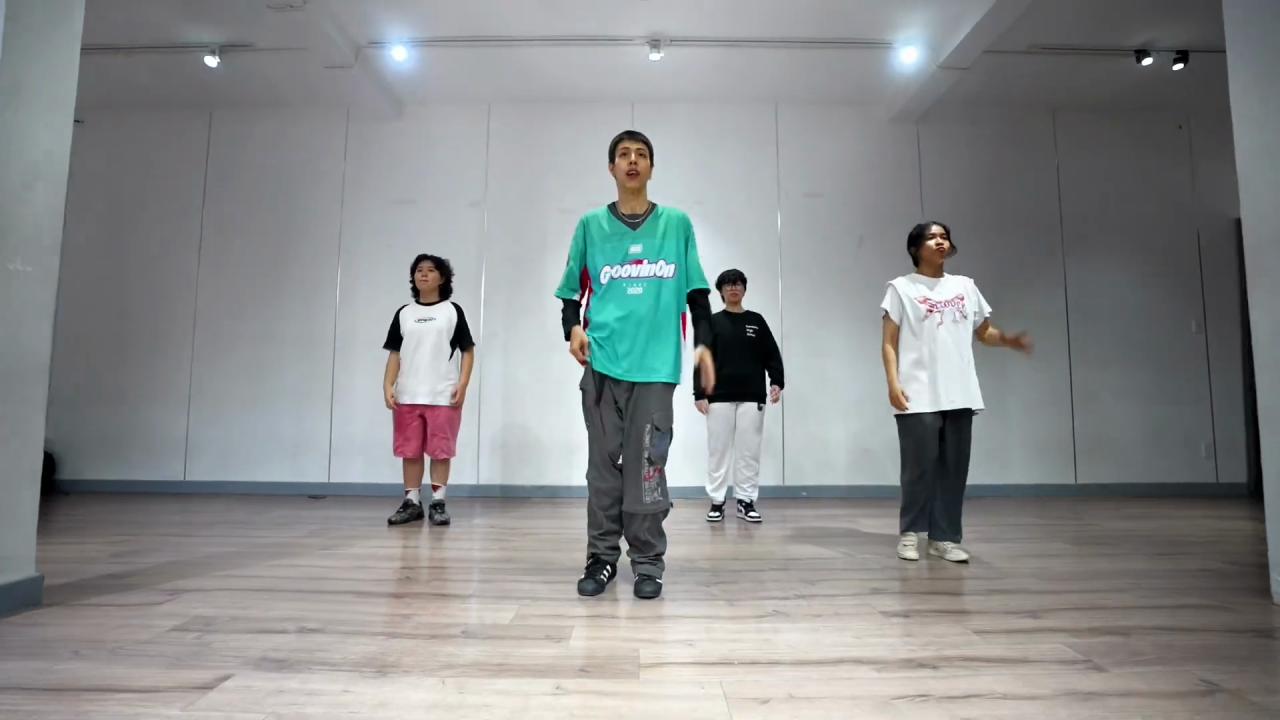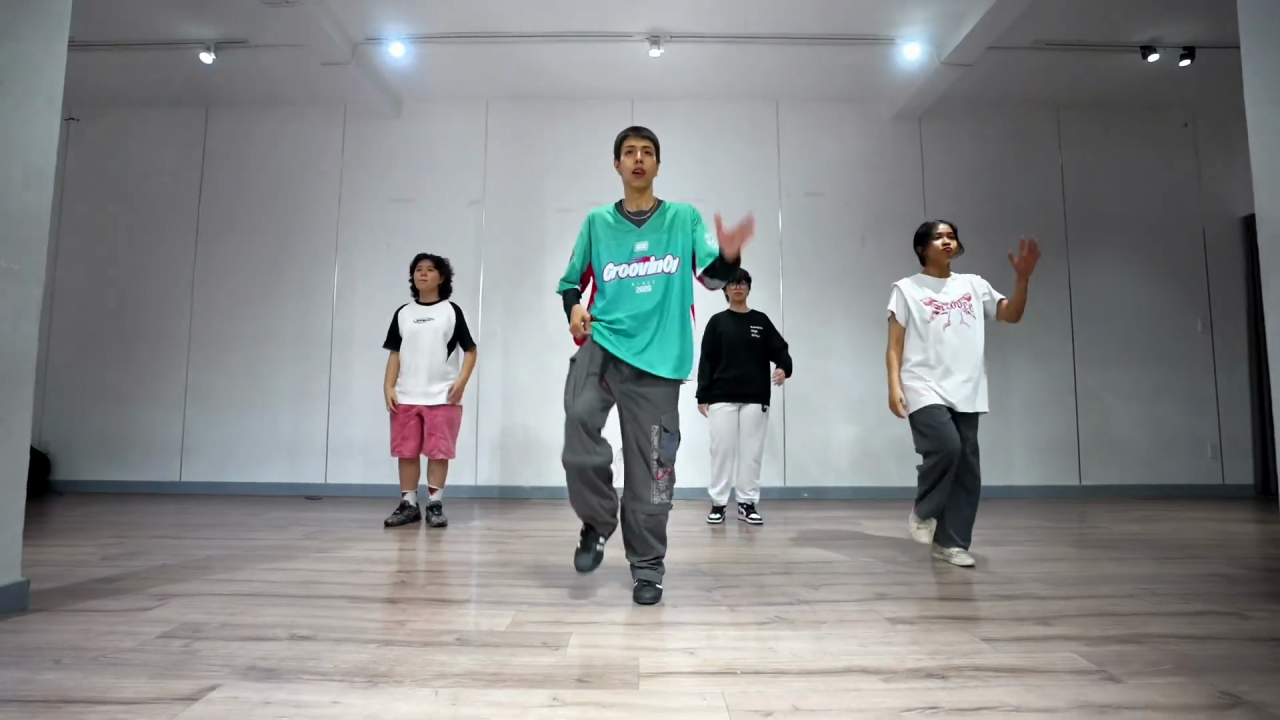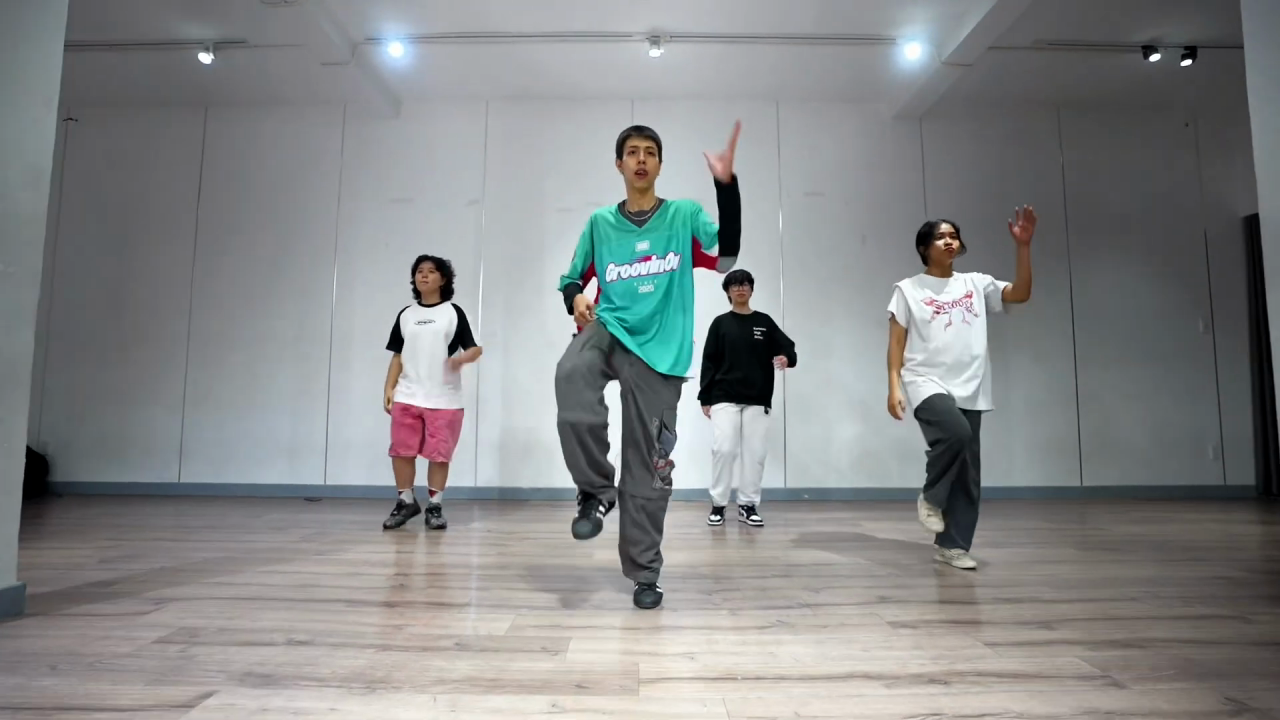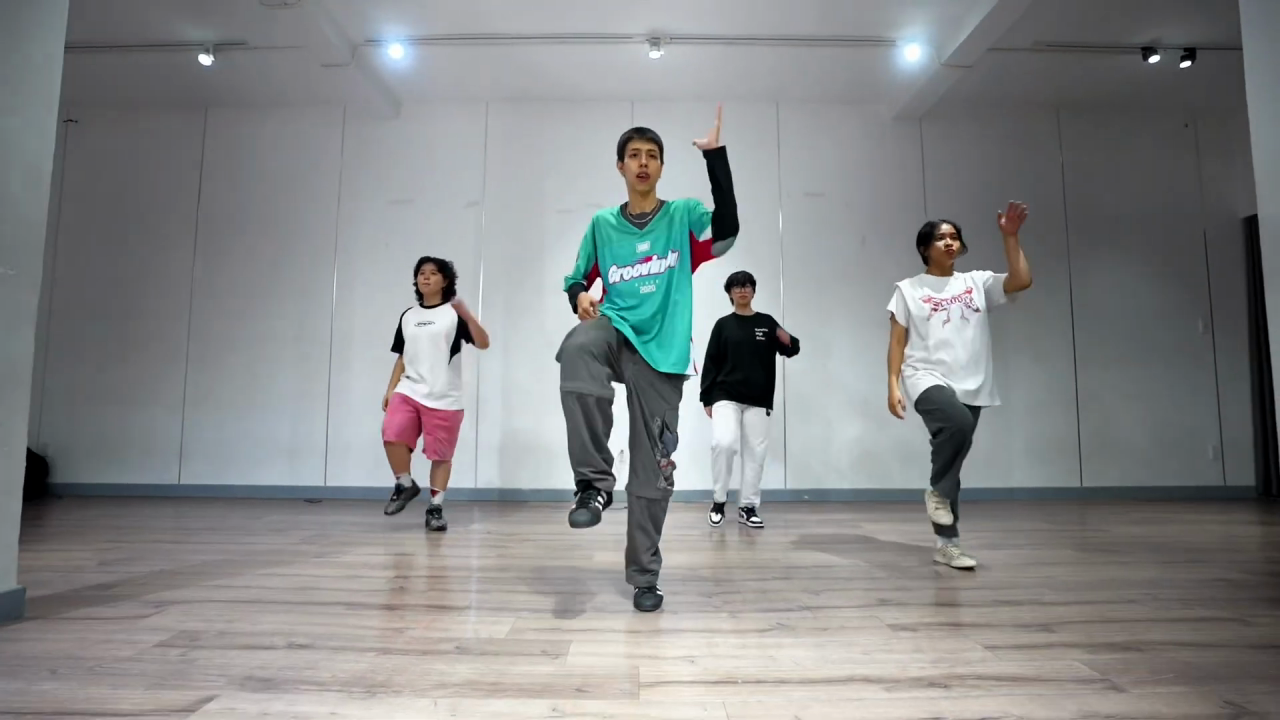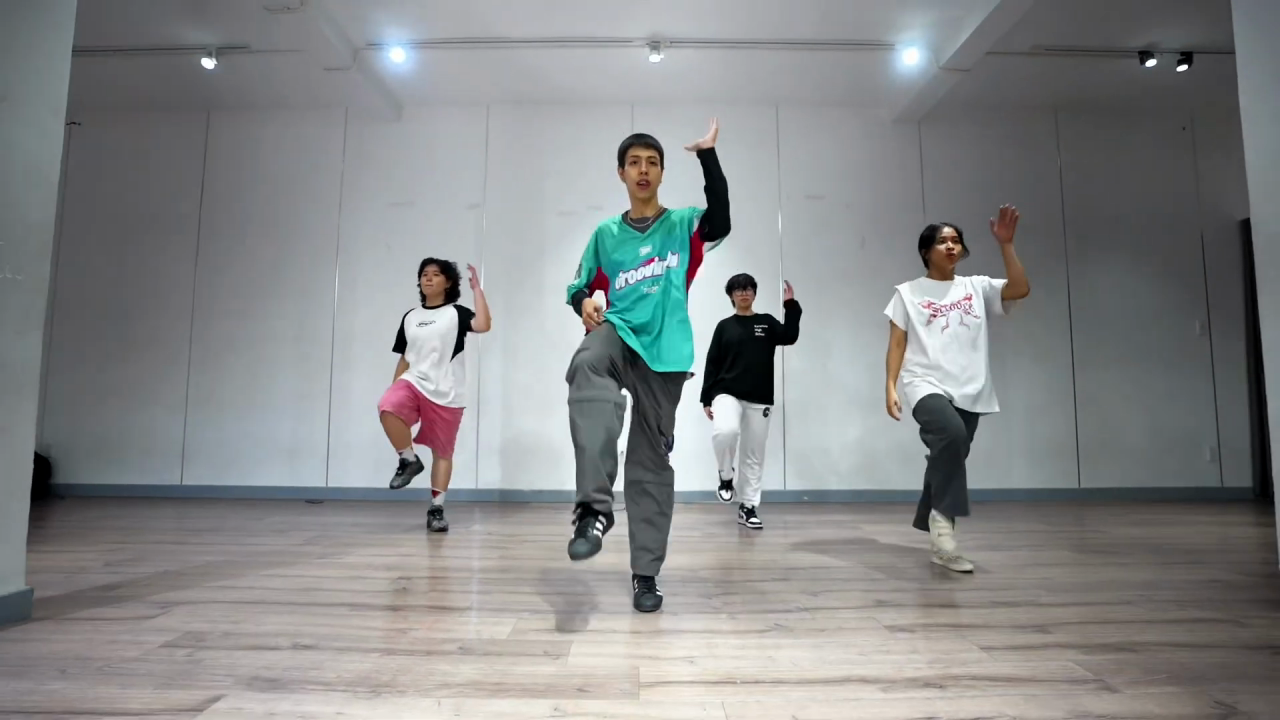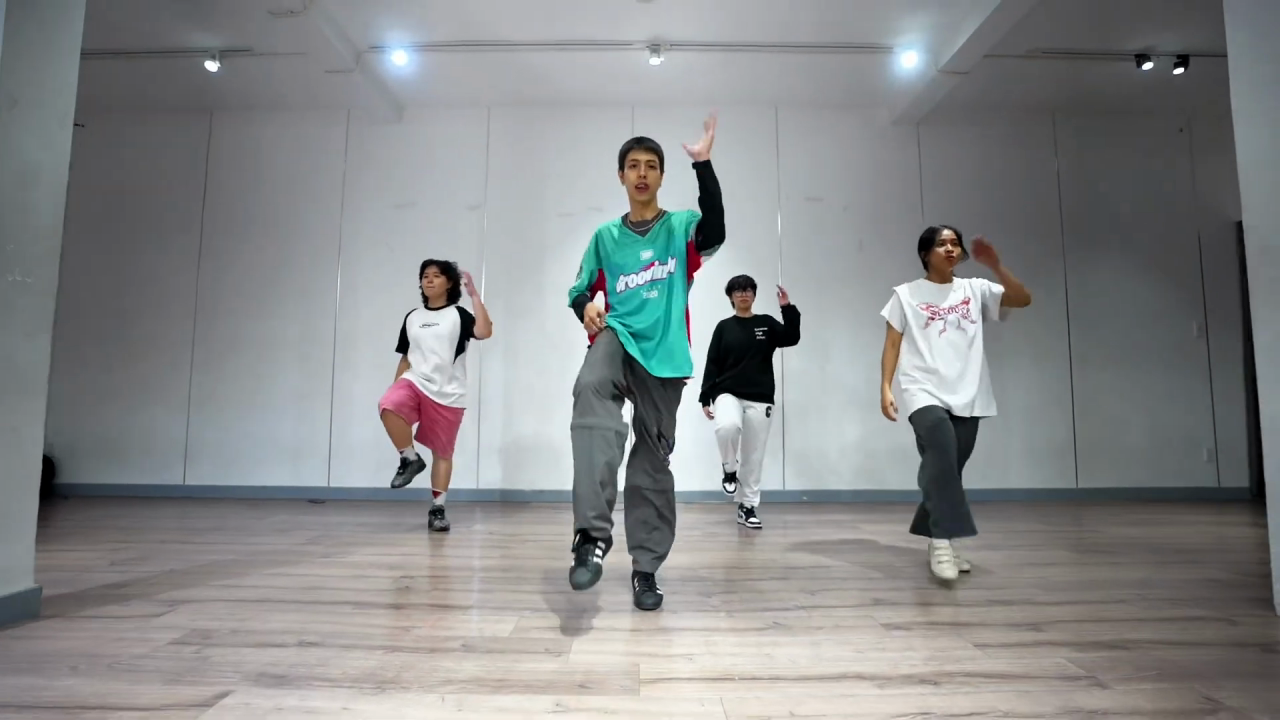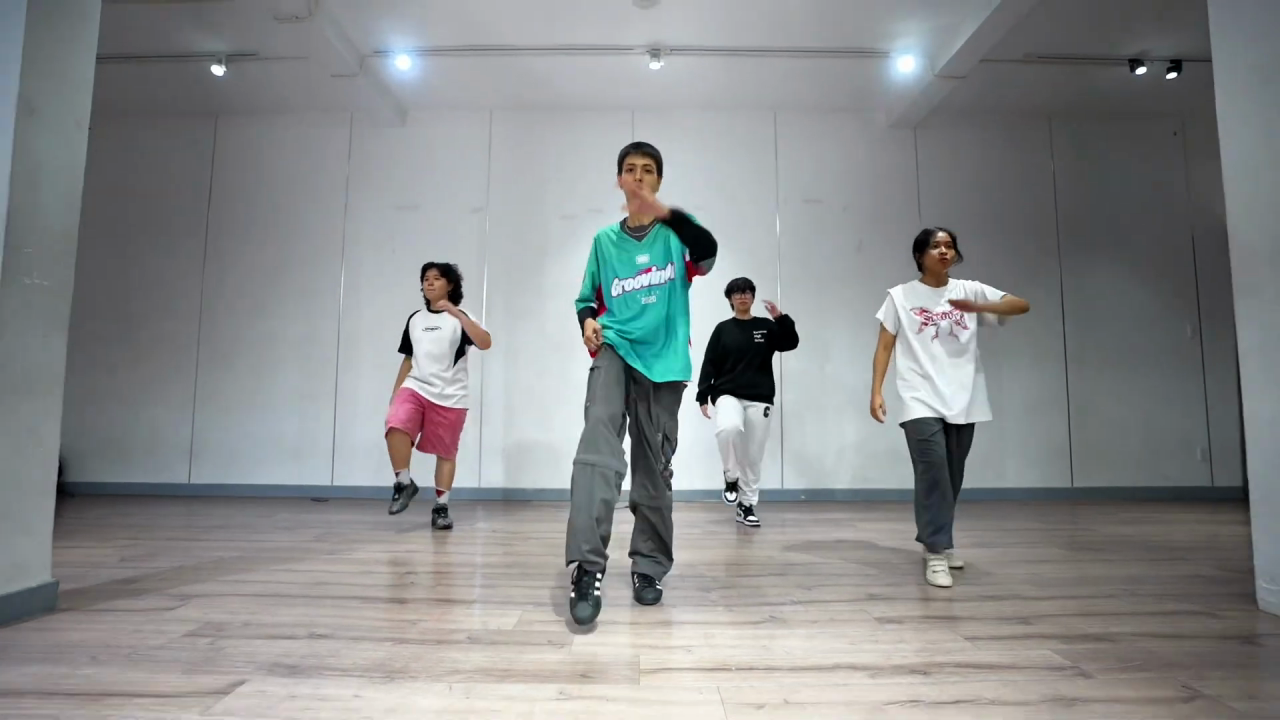
dt=0.1s
person 1, frame 1
left shoulder: (677, 223)
right shoulder: (591, 225)
left elbow: (697, 290)
right elbow: (571, 289)
left wrist: (703, 344)
right wrist: (574, 331)
left hip: (655, 363)
right hip: (602, 356)
left knee: (647, 464)
right knee: (600, 460)
left ankle: (647, 563)
right ankle: (601, 554)
person 1, frame 2
left shoulder: (684, 218)
right shoulder: (597, 222)
left elbow: (711, 275)
right elbow: (570, 280)
left wrist: (728, 257)
right wrist: (574, 308)
left hip: (660, 354)
right hip: (605, 343)
left knee: (653, 463)
right knee: (580, 429)
left ankle: (647, 567)
right ankle: (596, 523)
person 1, frame 3
left shoulder: (685, 215)
right shoulder: (600, 223)
left elbow: (726, 254)
right elbow: (570, 279)
left wrist: (726, 181)
right wrist: (576, 298)
left hip: (660, 347)
right hip: (610, 330)
left knee: (650, 460)
right knee: (573, 372)
left ankle: (644, 571)
right ankle: (596, 489)
person 1, frame 4
left shoulder: (684, 214)
right shoulder: (602, 224)
left elbow: (725, 235)
right elbow: (575, 278)
left wrist: (716, 155)
right wrist: (580, 295)
left hip: (662, 348)
right hip: (614, 328)
left knee: (653, 462)
right knee: (577, 352)
left ankle: (644, 574)
right ankle: (594, 480)
person 1, frame 5
left shoulder: (683, 222)
right shoulder: (606, 233)
left elbow: (719, 224)
right elbow: (579, 287)
left wrist: (708, 157)
right wrist: (584, 303)
left hip: (664, 348)
right hip: (617, 331)
left knee: (652, 459)
right knee: (587, 375)
left ankle: (645, 572)
right ankle: (593, 508)
person 1, frame 6
left shoulder: (682, 225)
right shoulder: (606, 235)
left elbow: (714, 234)
right elbow: (579, 290)
left wrist: (703, 164)
right wrist: (587, 308)
left hip: (663, 356)
right hip: (617, 337)
left knee: (652, 462)
right knee: (592, 399)
left ankle: (645, 569)
right ankle: (592, 531)
person 1, frame 7
left shoulder: (676, 231)
right shoulder: (604, 240)
left elbow: (708, 251)
right elbow: (586, 299)
left wrist: (666, 215)
right wrist: (588, 321)
left hip: (661, 360)
right hip: (614, 352)
left knee: (654, 468)
right knee: (598, 448)
left ankle: (648, 567)
right ankle: (587, 569)
person 2, frame 1
left shoulder: (965, 286)
right shoulder: (901, 288)
left elbow: (983, 331)
right elbow: (889, 342)
left wrist: (1006, 339)
right wrist: (892, 381)
left hip: (960, 393)
right hip: (919, 393)
left knee: (954, 466)
right knee: (920, 463)
left ankle: (943, 537)
right ankle: (911, 532)
person 2, frame 2
left shoulder: (973, 284)
right shoulder: (907, 289)
left elbow: (1011, 314)
right elbow: (895, 344)
left wrist: (1023, 277)
right wrist: (894, 386)
left hip: (966, 393)
right hip: (925, 390)
left knee: (966, 470)
right knee: (945, 449)
left ankle: (951, 542)
right ankle: (923, 512)
person 2, frame 3
left shoulder: (977, 284)
right shoulder: (908, 290)
left elbow: (1021, 294)
right elbow: (897, 344)
left wrist: (1022, 247)
right wrist: (893, 387)
left hip: (969, 389)
right hip: (927, 384)
left knee: (967, 471)
right knee: (956, 433)
left ankle: (952, 544)
right ankle: (932, 497)
person 2, frame 4
left shoulder: (977, 282)
right shoulder: (908, 289)
left elbow: (1022, 282)
right elbow: (897, 343)
left wrist: (1010, 238)
right wrist: (893, 386)
left hip: (970, 385)
right hip: (926, 378)
right knee: (956, 423)
left ankle: (946, 540)
right ankle: (938, 491)
person 2, frame 5
left shoulder: (978, 287)
right shoulder: (908, 292)
left elbow: (1021, 290)
right elbow: (897, 344)
left wrist: (1006, 246)
right wrist: (891, 386)
left hip: (969, 392)
right hip: (926, 386)
left knee: (948, 456)
right knee: (949, 433)
left ankle: (941, 518)
right ankle: (943, 513)
person 2, frame 6
left shoulder: (975, 290)
right shoulder: (905, 294)
left elbow: (1022, 299)
right elbow: (892, 345)
left wrist: (996, 266)
right wrist: (886, 388)
left hip: (966, 397)
right hip: (924, 393)
left knee: (948, 468)
right knee: (941, 452)
left ankle: (940, 542)
right ankle: (941, 539)
person 2, frame 7
left shoulder: (969, 290)
right shoulder: (900, 296)
left elbow: (1020, 305)
right elbow: (885, 347)
left wrist: (979, 307)
right wrist: (876, 391)
left hip: (963, 401)
right hip: (921, 400)
left knee: (951, 475)
right knee: (932, 468)
left ankle: (938, 543)
right ankle: (937, 553)
person 3, frame 1
left shoulder: (453, 311)
right shoulder: (403, 313)
left elbow: (468, 351)
right elbow: (395, 354)
left wrist: (462, 385)
right wrist: (388, 386)
left hip: (444, 396)
right hip: (408, 395)
left knee: (441, 450)
right knee: (409, 450)
left ankle: (437, 503)
right ankle: (412, 503)
person 3, frame 2
left shoulder: (452, 311)
right shoulder: (402, 313)
left elbow: (470, 351)
right elbow: (395, 354)
left wrist: (461, 382)
right wrist: (388, 388)
left hip: (442, 396)
right hip: (406, 395)
left knee: (439, 451)
right knee: (406, 451)
left ankle: (435, 505)
right ankle: (409, 504)
person 3, frame 3
left shoulder: (453, 313)
right shoulder: (405, 315)
left elbow: (475, 349)
right elbow: (397, 356)
left wrist: (463, 357)
right wrist: (389, 390)
left hip: (444, 399)
right hip: (408, 395)
left knee: (439, 454)
right knee: (401, 451)
left ankle: (434, 507)
right ankle: (406, 502)
person 3, frame 4
left shoulder: (454, 314)
right shoulder: (407, 316)
left elbow: (483, 343)
right elbow: (401, 358)
left wrist: (467, 314)
right wrist: (390, 389)
left hip: (444, 398)
right hip: (410, 392)
left knee: (440, 454)
right knee: (392, 437)
left ankle: (435, 508)
right ankle: (405, 485)
person 3, frame 5
left shoulder: (457, 313)
right shoulder: (410, 317)
left elbow: (483, 325)
left wrist: (476, 287)
right wrist: (394, 386)
left hip: (445, 393)
right hip: (413, 383)
left knee: (442, 450)
right knee: (388, 408)
left ankle: (436, 509)
right ankle: (409, 460)
person 3, frame 6
left shoulder: (459, 315)
right shoulder: (412, 317)
left elbow: (484, 332)
left wrist: (474, 295)
right wrist: (395, 386)
left hip: (447, 394)
right hip: (414, 383)
left knee: (442, 451)
right knee: (389, 407)
left ankle: (438, 509)
right ankle: (410, 459)
person 3, frame 7
left shoulder: (461, 316)
right shoulder: (415, 319)
left elbow: (485, 343)
left wrist: (456, 315)
right wrist: (396, 388)
left hip: (449, 396)
right hip: (416, 388)
left knee: (445, 452)
right knee: (395, 427)
left ankle: (441, 508)
right ankle: (403, 483)
person 4, frame 1
left shoulder: (756, 321)
right shoulder: (714, 321)
left elbow: (771, 353)
left wrist: (777, 382)
right wrist: (700, 393)
left hip: (752, 397)
right hip: (719, 397)
left knee: (749, 450)
right knee: (719, 449)
left ankle: (746, 501)
right ankle: (717, 502)
person 4, frame 2
left shoulder: (761, 321)
right shoulder: (717, 321)
left elbow: (779, 350)
right elbow: (706, 361)
left wrist: (784, 369)
right wrist: (703, 396)
left hip: (756, 398)
right hip: (722, 397)
left knee: (752, 453)
right knee: (722, 451)
left ankle: (747, 503)
right ankle: (718, 503)
person 4, frame 3
left shoulder: (764, 322)
right shoulder: (720, 323)
left elbow: (786, 349)
right elbow: (709, 362)
left wrist: (787, 358)
right wrist: (705, 397)
left hip: (758, 400)
right hip: (724, 398)
left knee: (755, 454)
right knee: (723, 450)
left ankle: (748, 505)
right ankle: (718, 505)
person 4, frame 4
left shoulder: (767, 322)
right shoulder: (723, 325)
left elbow: (790, 348)
right elbow: (711, 363)
left wrist: (788, 343)
right wrist: (706, 398)
left hip: (759, 401)
right hip: (726, 397)
left knee: (755, 456)
right knee: (723, 445)
left ankle: (748, 507)
right ankle: (718, 501)
person 4, frame 5
left shoulder: (767, 322)
right shoulder: (724, 326)
left elbow: (789, 336)
right elbow: (712, 363)
left wrist: (790, 305)
right wrist: (706, 398)
left hip: (759, 398)
right hip: (727, 393)
left knee: (754, 454)
right knee: (725, 430)
left ankle: (748, 507)
right ankle: (725, 475)
person 4, frame 6
left shoulder: (767, 323)
right shoulder: (724, 327)
left elbow: (791, 338)
right elbow: (712, 364)
left wrist: (788, 309)
right wrist: (705, 398)
left hip: (760, 398)
right hip: (728, 393)
left knee: (754, 455)
right knee: (727, 426)
left ankle: (747, 507)
right ankle: (730, 470)
person 4, frame 7
left shoulder: (767, 326)
right shoulder: (723, 329)
left elbow: (791, 342)
right elbow: (710, 364)
left wrist: (780, 318)
right wrist: (703, 397)
left hip: (759, 399)
right hip: (727, 394)
left knee: (753, 454)
right knee: (729, 428)
left ankle: (747, 505)
right ankle: (731, 477)
